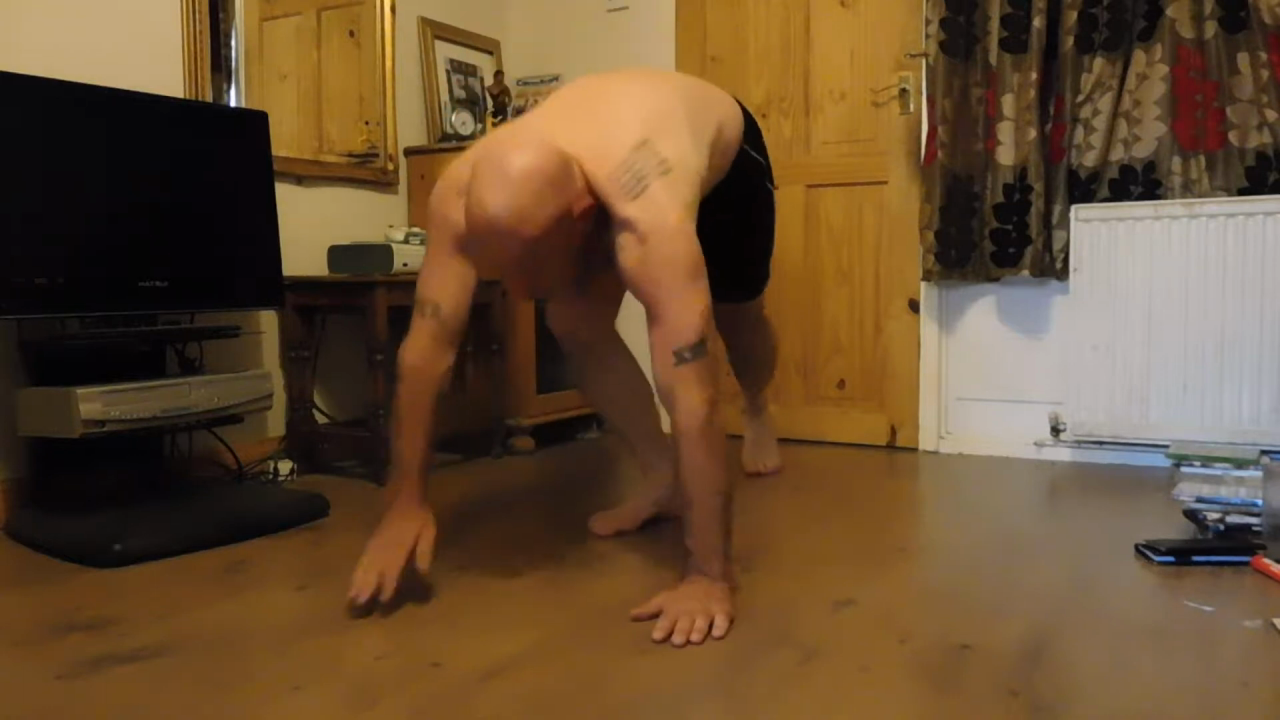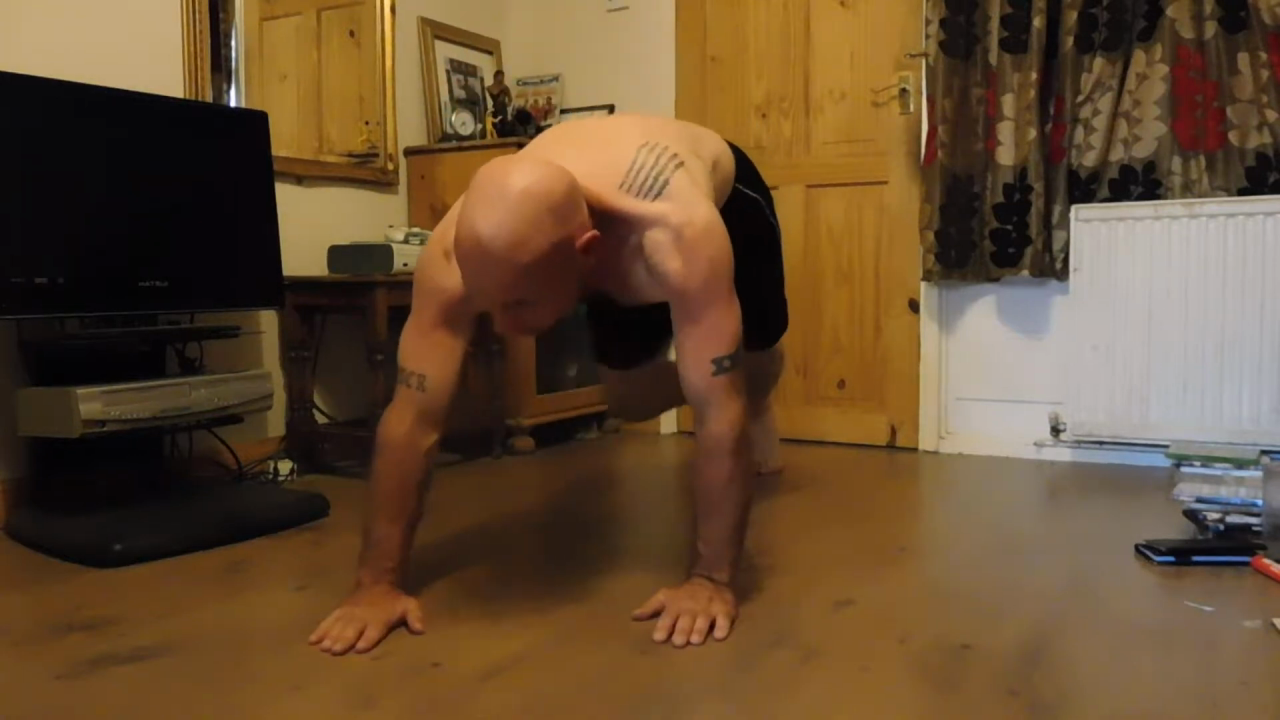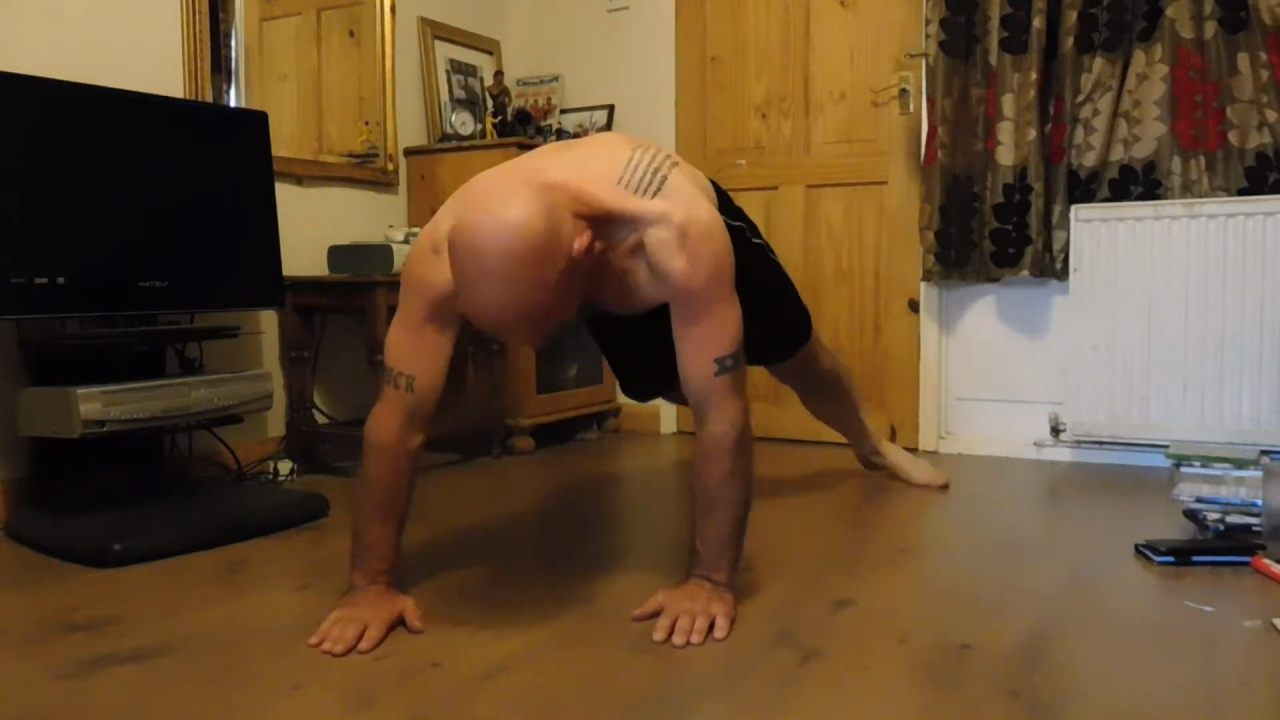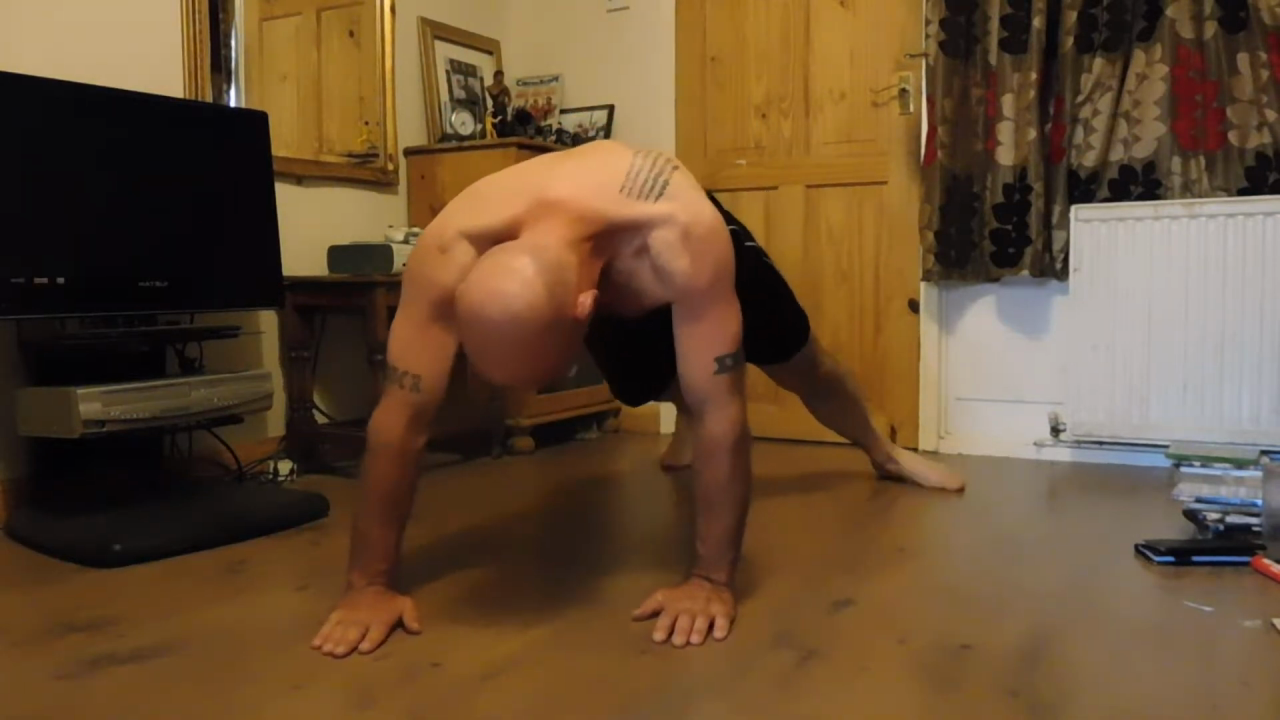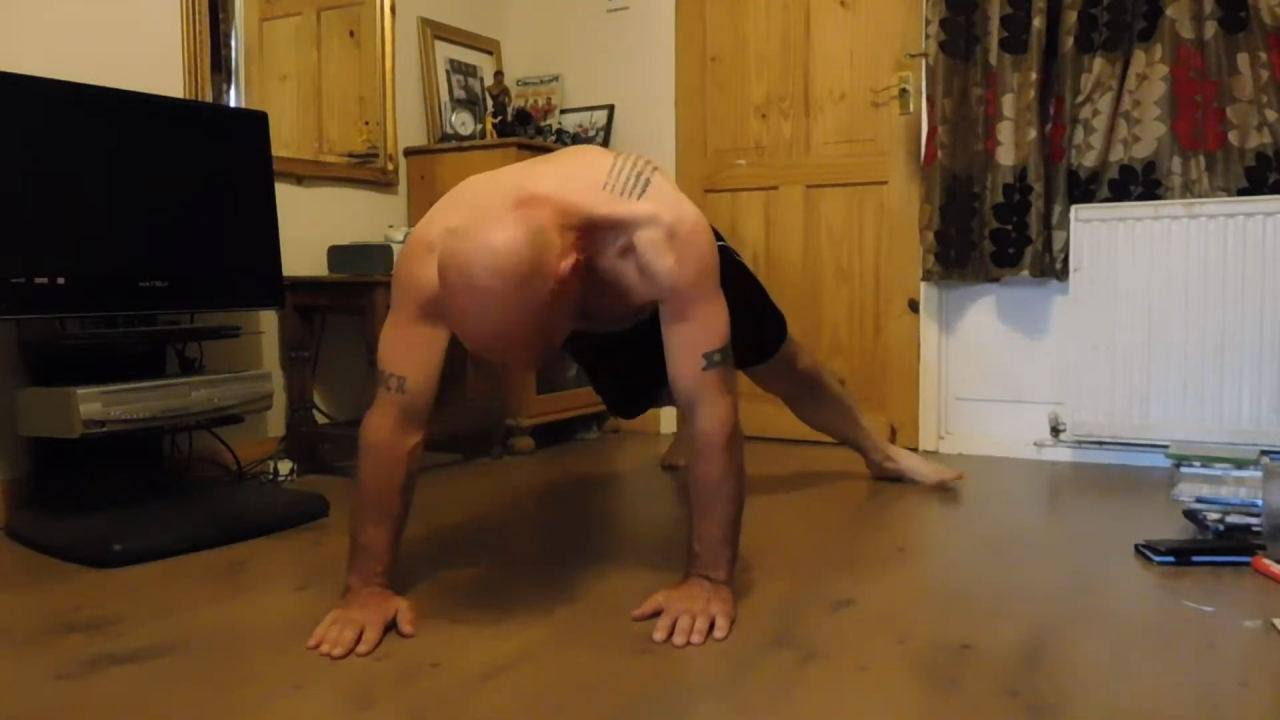
dt=1s
person 1, frame 1
left shoulder: (648, 223)
right shoulder: (466, 194)
left elbow: (690, 398)
right elbow: (427, 349)
left wrist: (708, 576)
right wrist: (404, 504)
left hip: (723, 148)
left knee: (736, 314)
right knee: (573, 325)
left ankle: (757, 414)
right ankle: (662, 478)
person 1, frame 2
left shoulder: (676, 233)
right shoulder: (460, 249)
left elbow: (721, 413)
right elbow: (412, 418)
left wrist: (711, 578)
right wrist: (376, 581)
left hip: (724, 193)
left knee: (755, 345)
right knee: (628, 399)
left ankle: (759, 414)
person 1, frame 3
left shoulder: (681, 233)
right shoulder: (446, 252)
left elbow: (721, 412)
right elbow: (397, 416)
left wrist: (711, 579)
right wrist: (371, 581)
left hip: (710, 229)
left knee: (799, 361)
right knee: (674, 389)
left ankle: (871, 446)
person 1, frame 4
left shoulder: (685, 236)
right shoulder: (452, 249)
left elbow: (723, 411)
right elbow: (400, 416)
left wrist: (710, 579)
right wrist: (369, 582)
left hip: (672, 248)
right hip: (608, 269)
left knee: (798, 364)
right knee: (656, 389)
left ankle: (882, 452)
right ankle: (687, 428)
person 1, frame 5
left shoulder: (666, 236)
right shoulder: (435, 253)
left elbow: (711, 410)
right elbow: (394, 420)
left wrist: (709, 578)
right wrist: (368, 584)
left hip: (664, 275)
left knee: (782, 368)
right knee: (644, 399)
left ankle: (878, 451)
right ankle: (682, 433)
